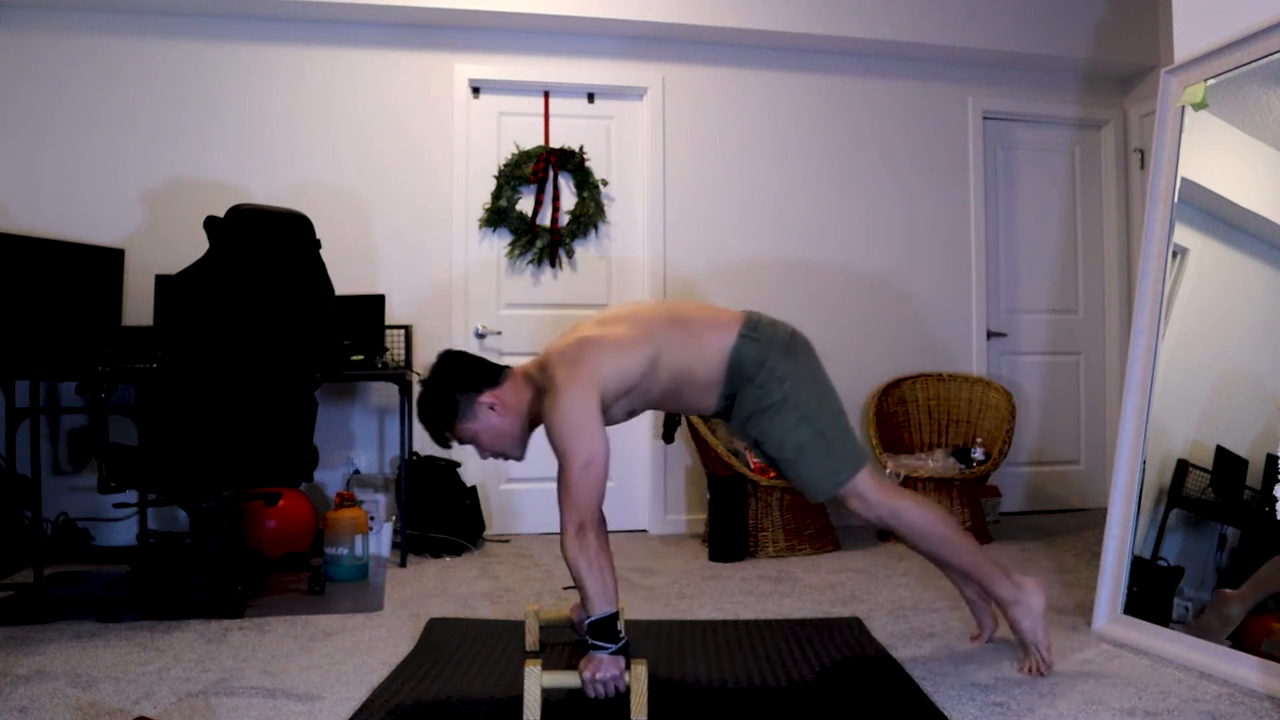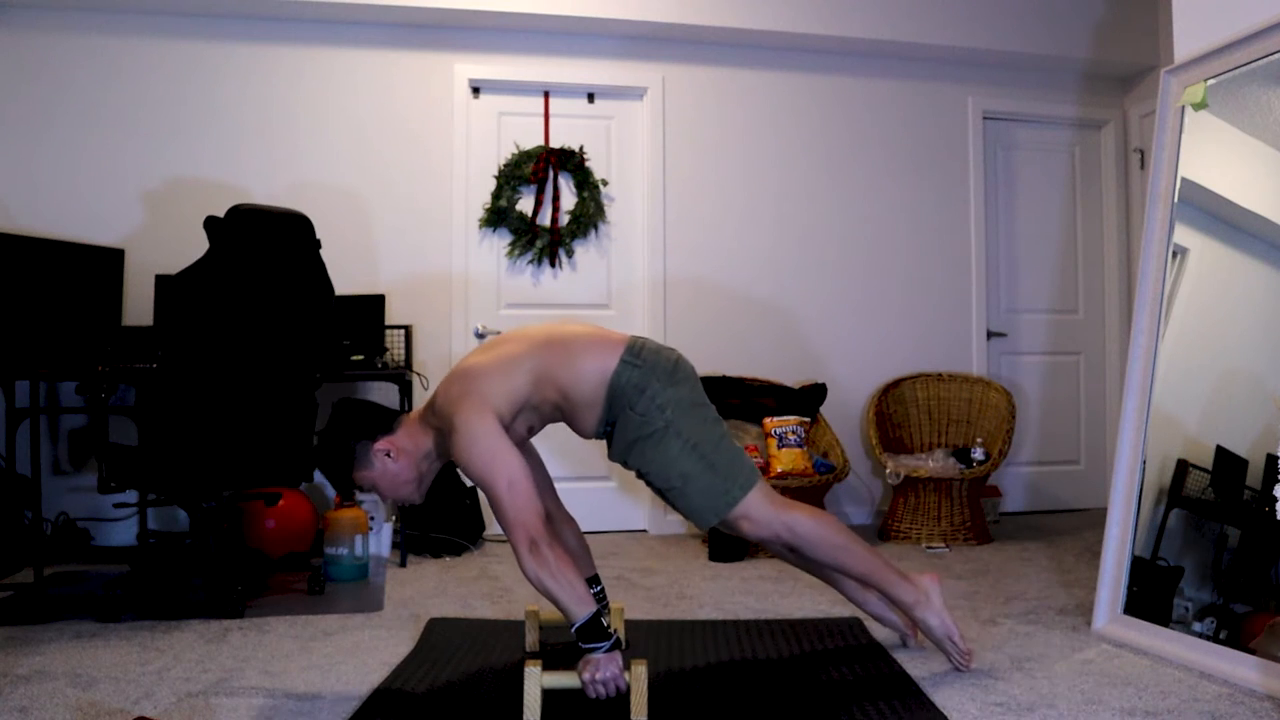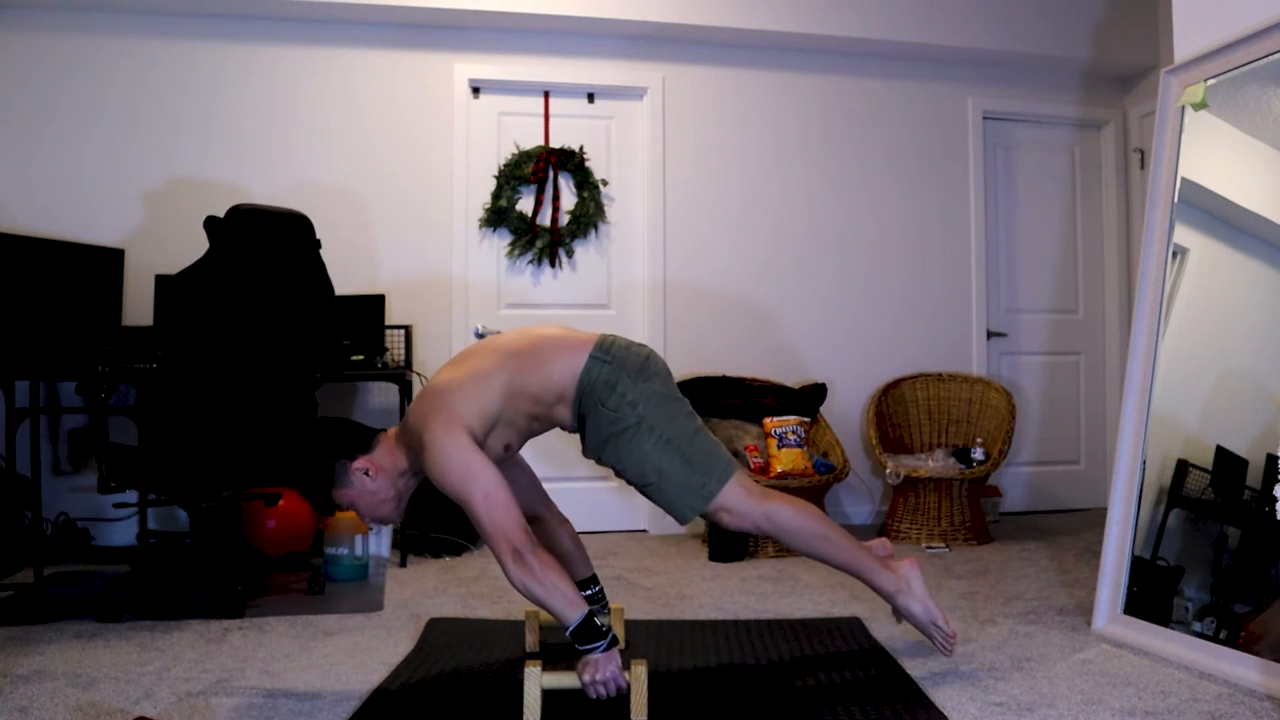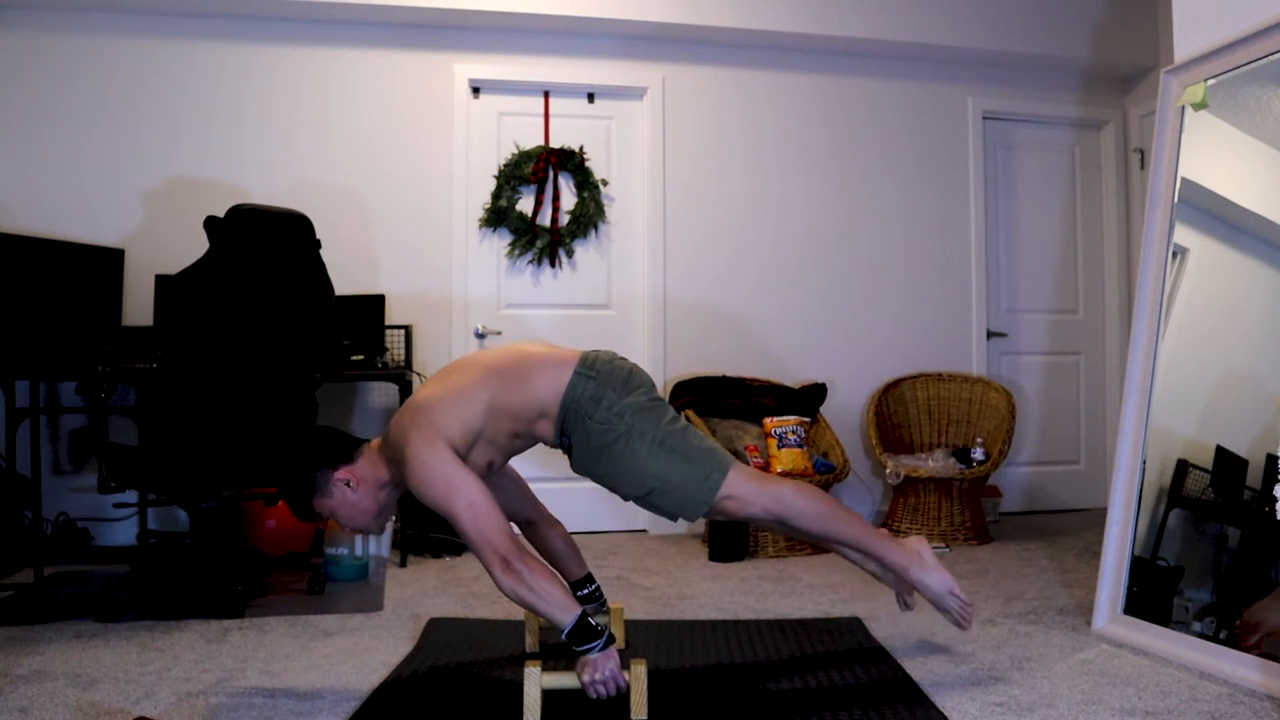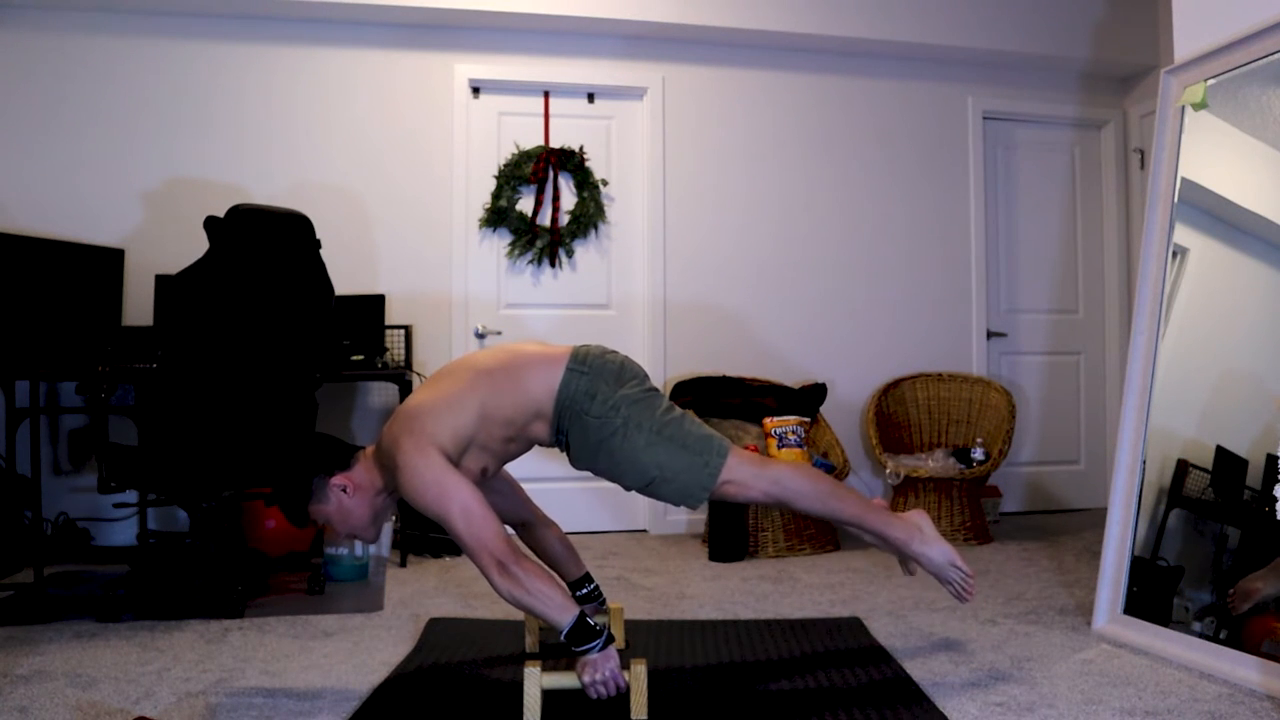
dt=0.7s
person 1, frame 1
left shoulder: (565, 392)
right shoulder: (552, 377)
left elbow: (581, 526)
right elbow: (588, 512)
left wrist: (606, 640)
right wrist: (596, 602)
left hip: (759, 366)
right hip: (750, 364)
left knee: (867, 495)
right knee: (858, 493)
left ankle: (1009, 591)
right ankle: (974, 586)
person 1, frame 2
left shoulder: (463, 426)
right shoulder: (469, 412)
left elbow: (533, 545)
right elbow: (549, 516)
left wrist: (596, 642)
right wrist: (594, 603)
left hip: (640, 393)
right hip: (640, 386)
left knee: (760, 516)
right knee: (752, 517)
left ankle: (910, 594)
right ankle: (877, 599)
person 1, frame 3
left shoulder: (437, 443)
right shoulder: (454, 431)
left elbow: (518, 553)
right elbow: (540, 516)
left wrist: (593, 642)
right wrist: (592, 603)
left hip: (613, 387)
right hip: (611, 382)
left knee: (741, 505)
right knee: (731, 501)
left ankle: (892, 581)
right ankle: (866, 554)
person 1, frame 4
left shoulder: (416, 456)
right shoulder: (441, 442)
left elbow: (506, 561)
right elbow: (529, 518)
left wrist: (588, 639)
right wrist: (588, 600)
left hip: (597, 406)
right hip: (595, 395)
left knee: (746, 494)
right knee: (736, 493)
left ankle: (900, 557)
right ankle: (875, 553)
person 1, frame 5
left shoulder: (409, 462)
right shoulder: (429, 446)
left elbow: (502, 563)
right elbow: (526, 519)
left wrist: (588, 639)
right wrist: (586, 598)
left hip: (591, 399)
right hip: (588, 392)
left knee: (745, 479)
right knee: (738, 477)
left ankle: (902, 530)
right ankle: (879, 526)
